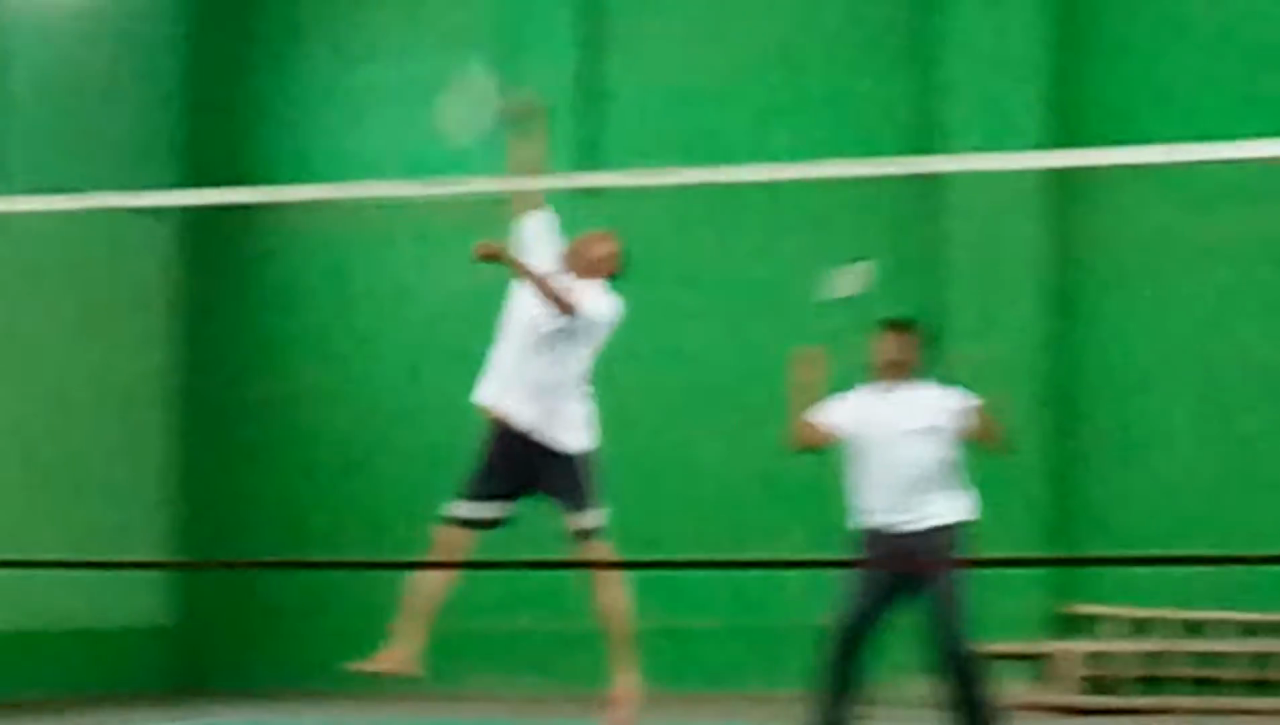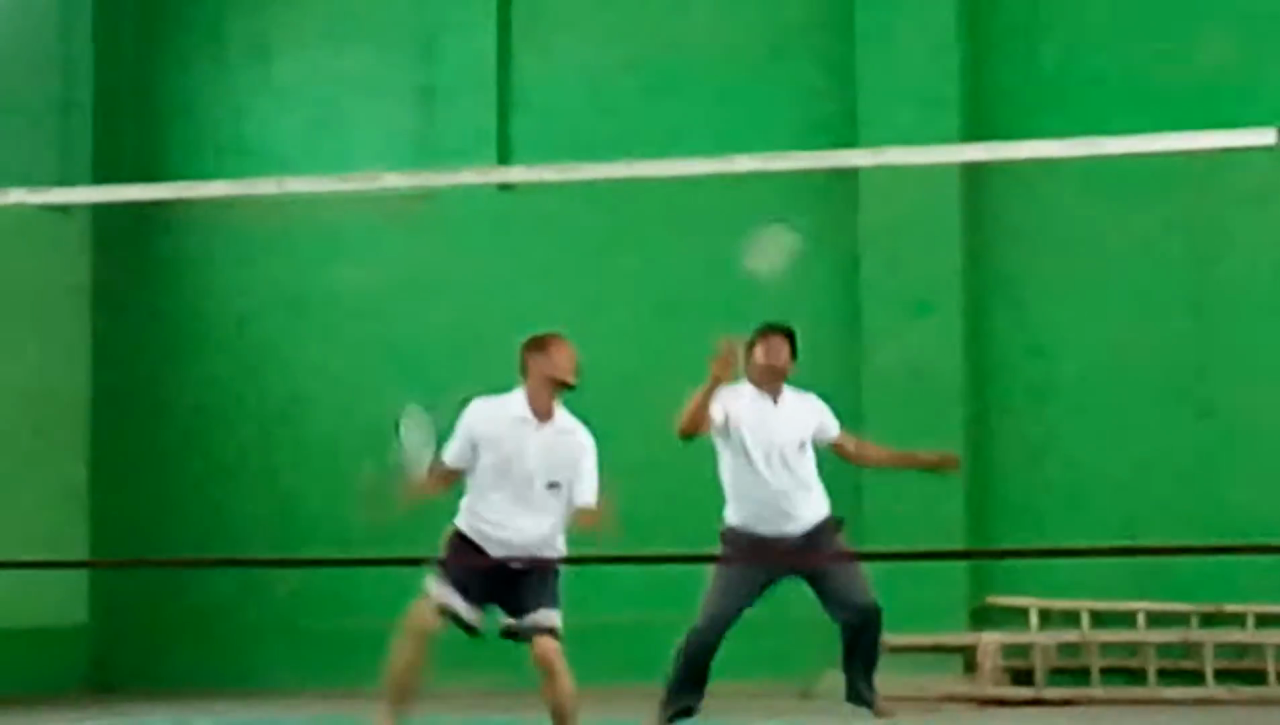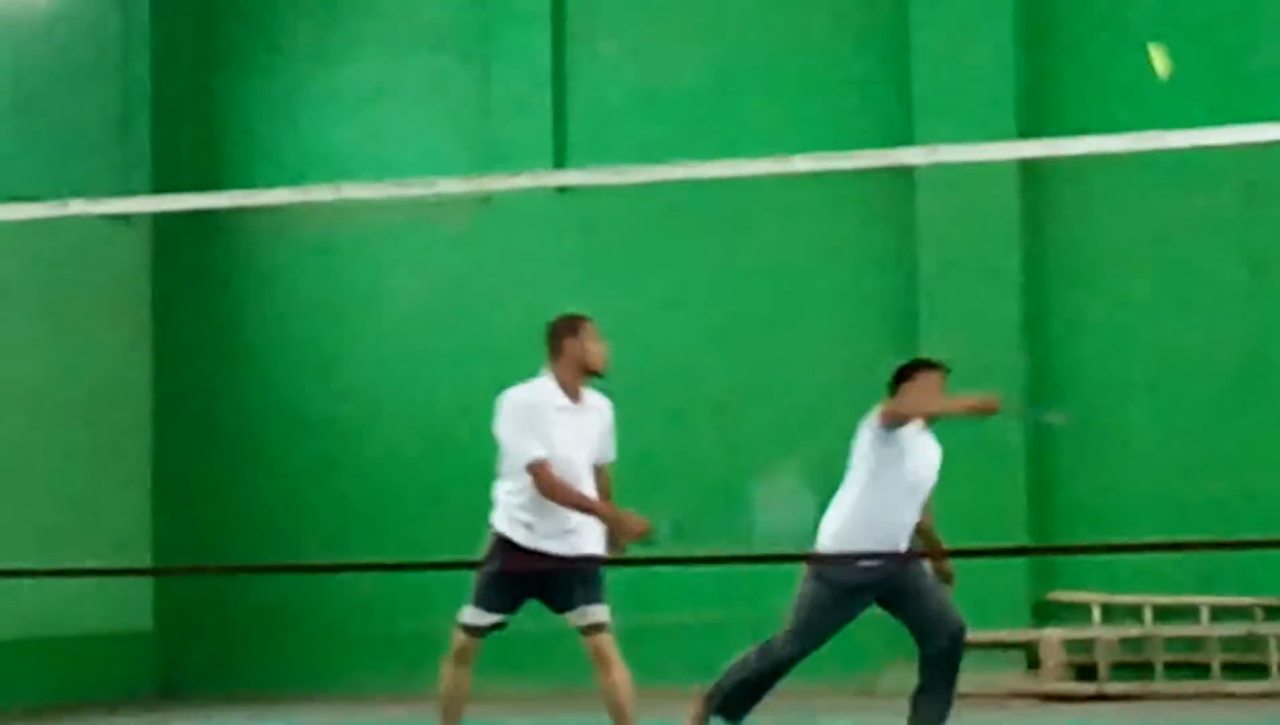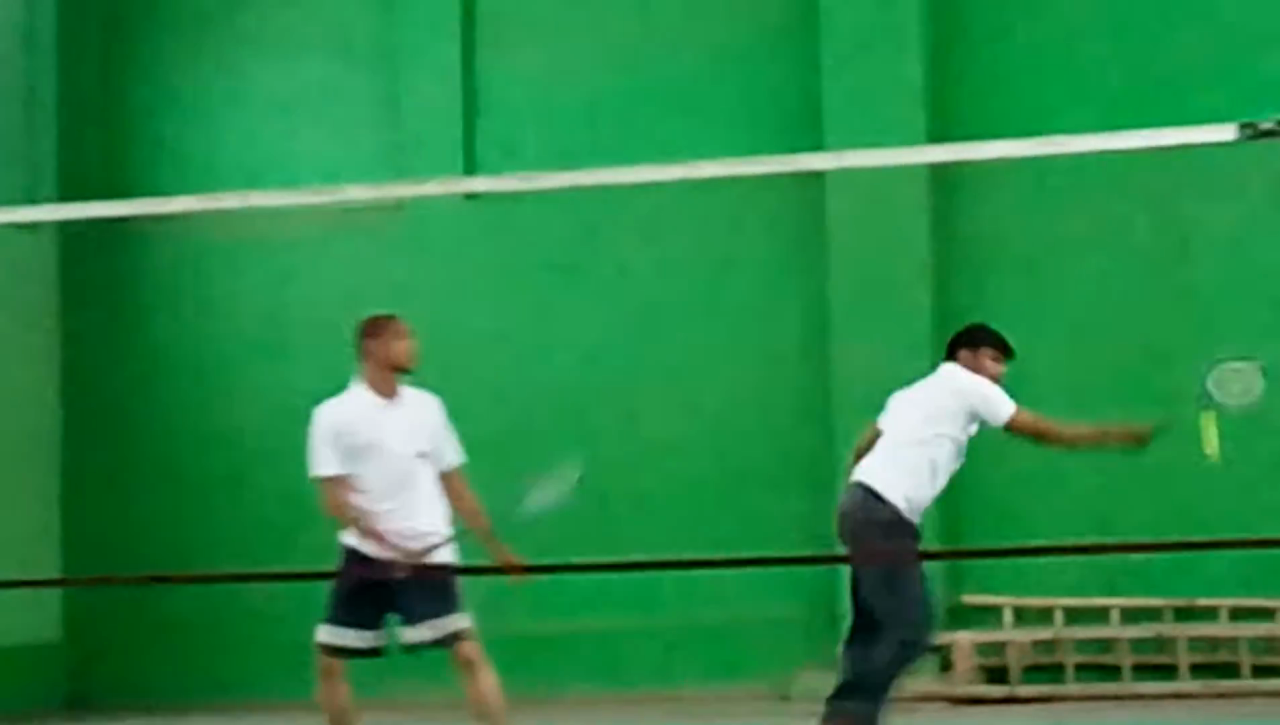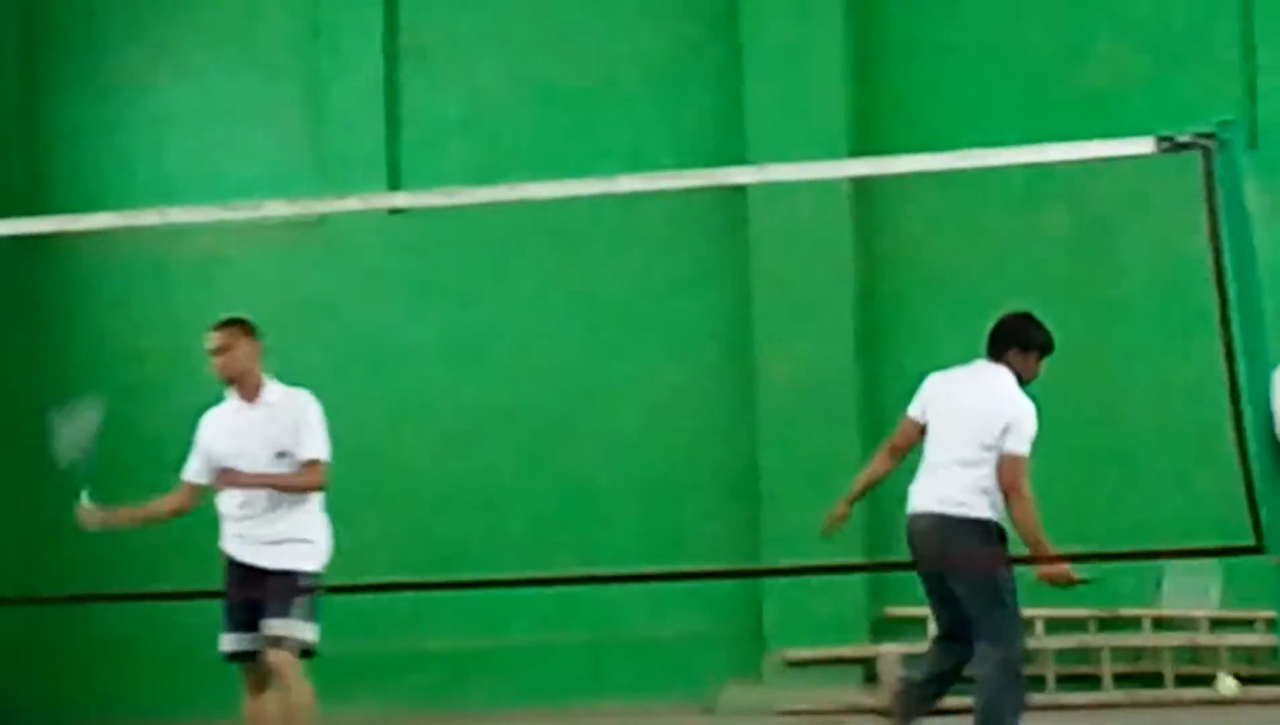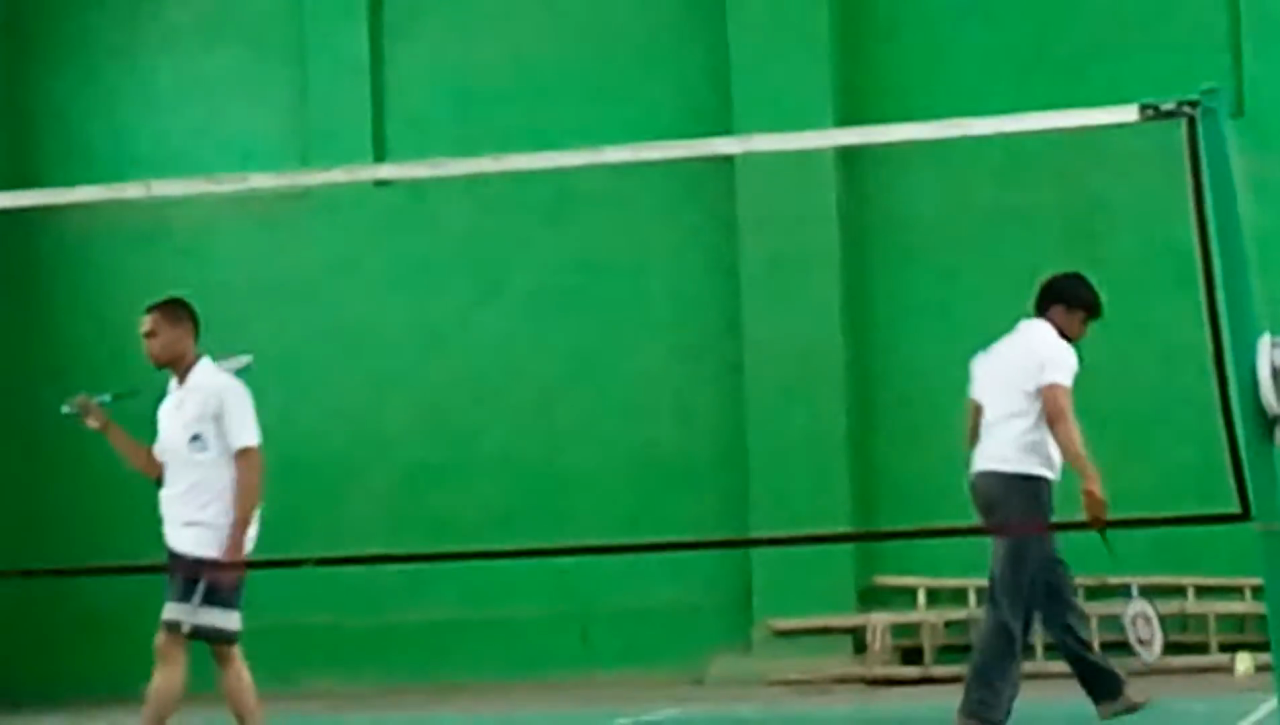
dt=0.3s
person 1, frame 1
left shoulder: (600, 305)
right shoulder: (541, 255)
left elbow: (567, 306)
right elbow: (528, 191)
left wrist: (512, 263)
right wrist: (531, 124)
left hip: (562, 441)
right hip: (509, 432)
left knee: (600, 557)
right knee: (449, 541)
right ankle: (404, 649)
person 1, frame 2
left shoulder: (577, 439)
right shoulder: (484, 414)
left elbow: (585, 514)
right elbow: (446, 475)
left wrist: (597, 523)
right wrist: (416, 487)
left hip: (536, 557)
right hip: (474, 541)
left knee: (547, 655)
right knee: (421, 623)
person 1, frame 3
left shoulder: (600, 408)
right shoulder: (519, 403)
right elbow: (546, 483)
left wrist: (614, 528)
right wrist: (615, 518)
left hip: (576, 549)
right hip: (518, 543)
left knee: (603, 649)
right knee: (462, 646)
person 1, frame 4
left shoulder: (428, 407)
right shoulder: (332, 415)
left elbow: (454, 486)
right elbow: (334, 499)
left wrist: (493, 544)
right wrist: (387, 544)
left hip: (427, 557)
right hip: (367, 556)
left knee: (469, 655)
right knee: (328, 664)
person 1, frame 5
left shoulder: (299, 404)
right shoulder: (213, 423)
left elbow: (316, 476)
right elbow: (187, 496)
left wrist: (252, 478)
right wrist: (112, 517)
left hip: (293, 555)
right hip: (243, 558)
left knee: (282, 662)
right knee: (254, 673)
person 1, frame 6
left shoulder: (226, 390)
right shoulder: (171, 401)
left elbow: (251, 468)
right elbow: (156, 468)
left wrist: (234, 540)
right wrist: (104, 425)
left hip: (215, 544)
right hip: (186, 543)
left knee: (168, 645)
right knee: (223, 651)
person 2, frame 1
left shoulder: (945, 400)
right shoulder: (849, 406)
left elbow: (991, 435)
right elbow: (804, 440)
left wrist: (987, 423)
right wrist: (805, 384)
left hip: (936, 536)
right hip: (882, 540)
left knee: (952, 643)
right knee: (849, 634)
person 2, frame 2
left shoulder: (809, 407)
right shoulder: (726, 400)
left elbow: (855, 450)
right elbow: (687, 429)
left wrist: (920, 461)
right wrist: (715, 381)
left hip: (812, 533)
right hip: (750, 540)
left knee: (862, 609)
right knee: (708, 629)
left ankle: (862, 688)
person 2, frame 3
left shoulder: (931, 448)
right shoulder: (886, 420)
right elbow: (897, 412)
left wrist: (938, 554)
right wrist: (969, 405)
left hip: (893, 562)
right hip: (843, 562)
left knee: (947, 632)
right knee: (789, 649)
person 2, frame 4
left shoulder: (909, 394)
right shoulder: (970, 388)
left elbow: (862, 449)
right elbow: (1041, 431)
left wrist: (857, 489)
right wrist: (1113, 434)
left hip: (862, 505)
right hip: (880, 516)
left knee: (873, 628)
right knee: (910, 629)
person 2, frame 5
left shoulder: (938, 383)
right shoulder: (1017, 406)
left elbow: (893, 450)
right elbow: (1014, 489)
left wrist: (848, 500)
right wrist: (1046, 558)
left hip: (922, 521)
right hip: (967, 526)
left knee: (956, 636)
right knee: (1002, 641)
person 2, frame 6
left shoulder: (990, 356)
right shoulder: (1054, 350)
right elbow: (1058, 416)
right wrist: (1089, 479)
left hip: (989, 479)
right hip: (1019, 482)
left knee: (1055, 593)
right knee: (1008, 608)
